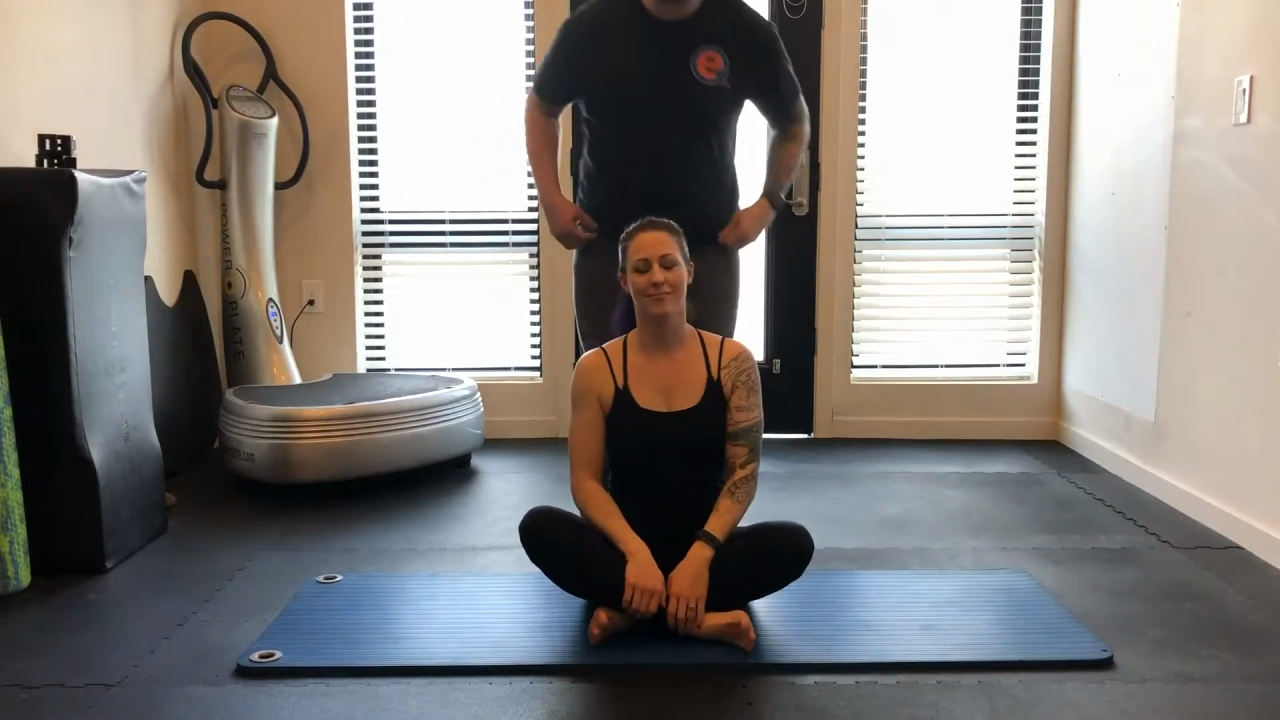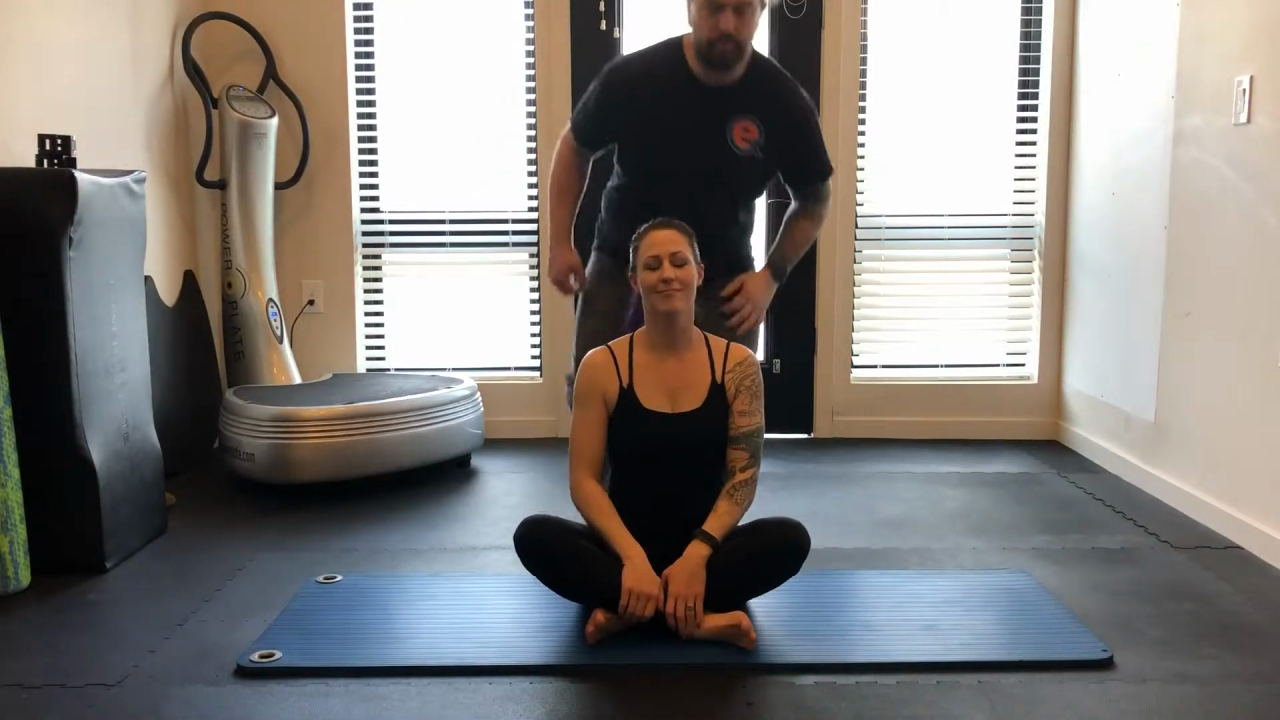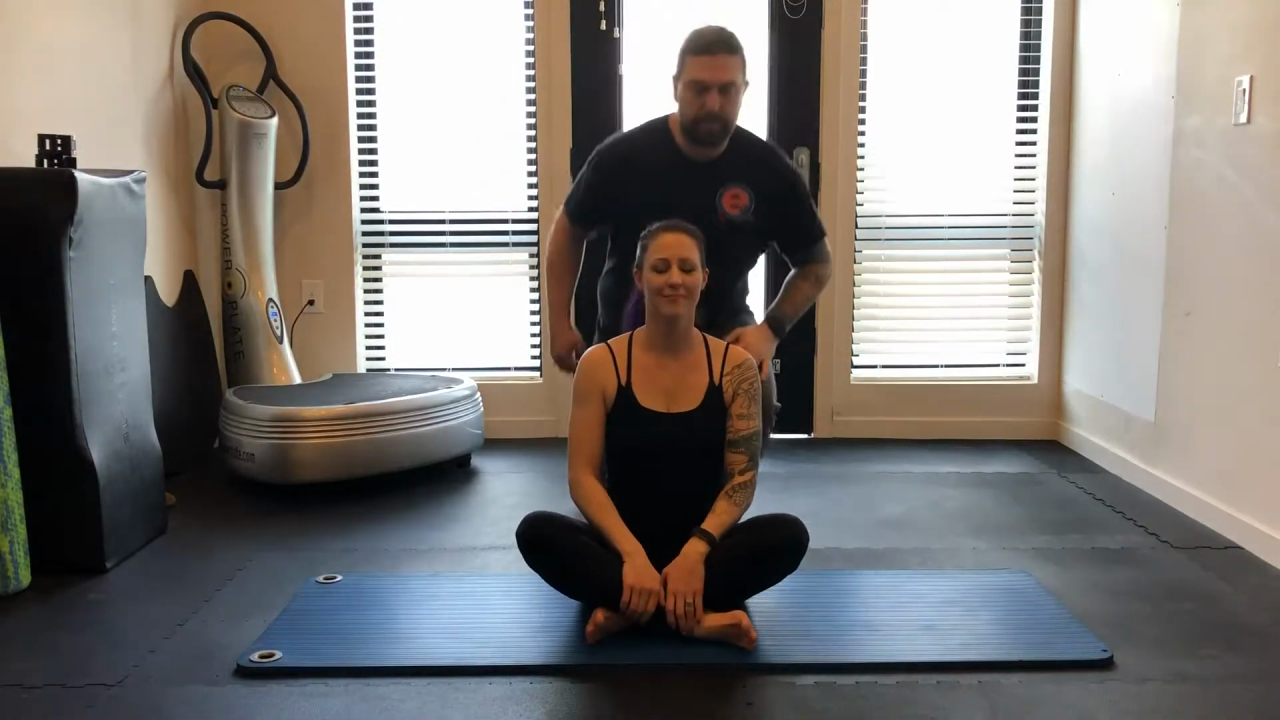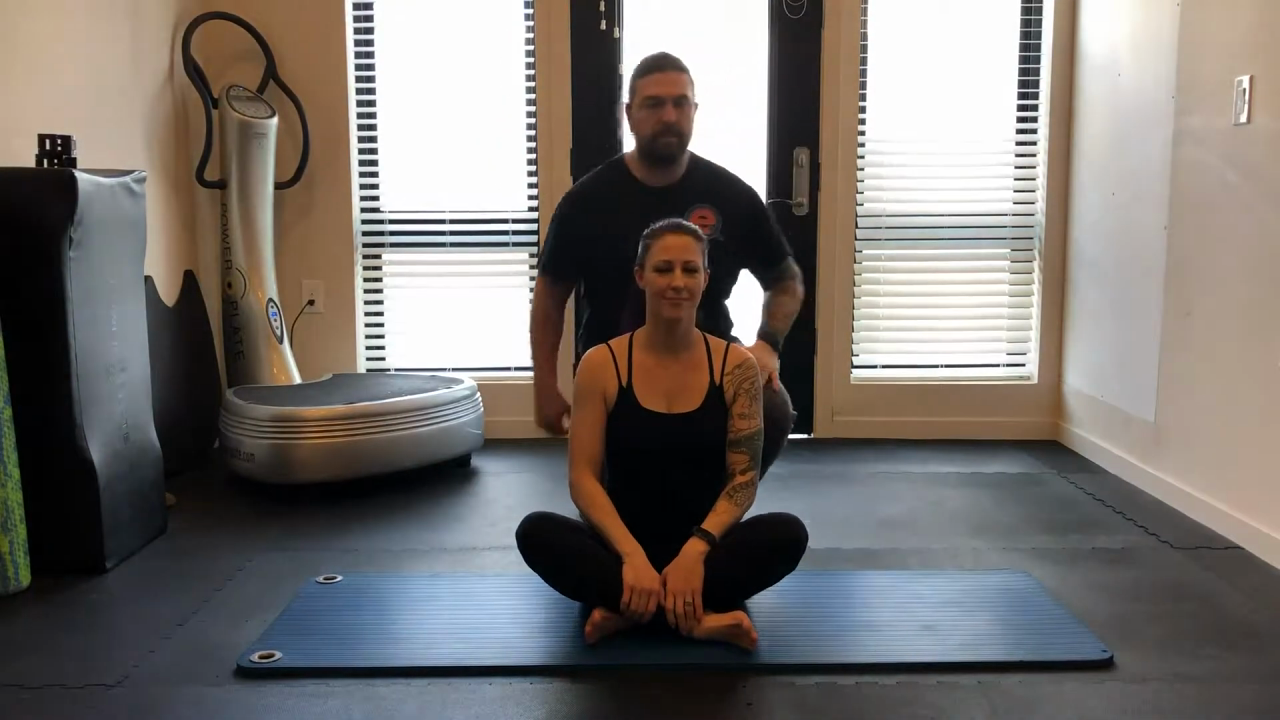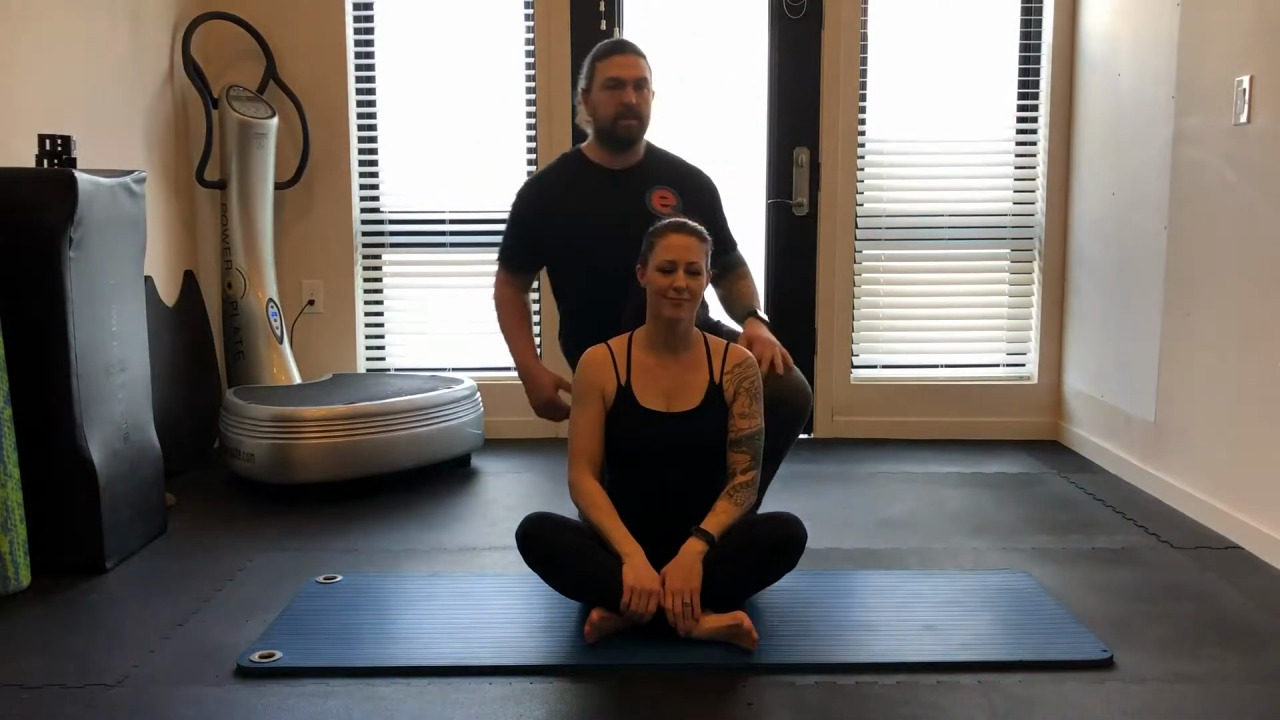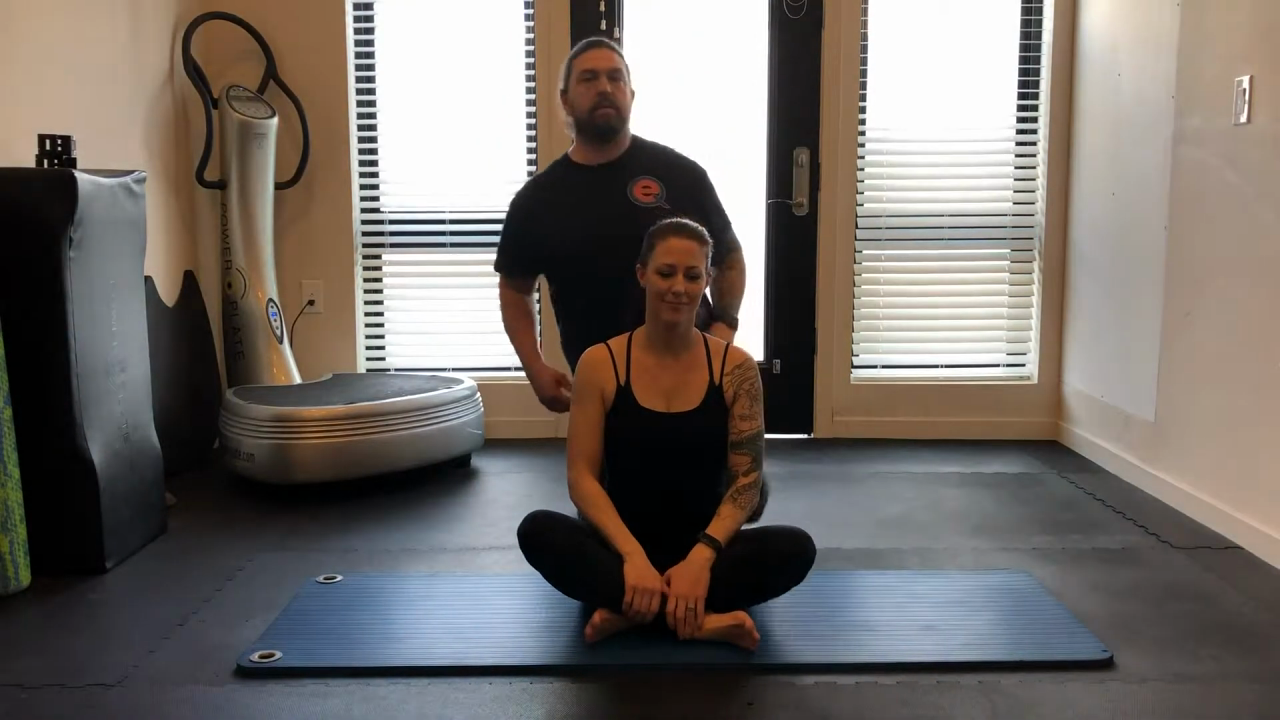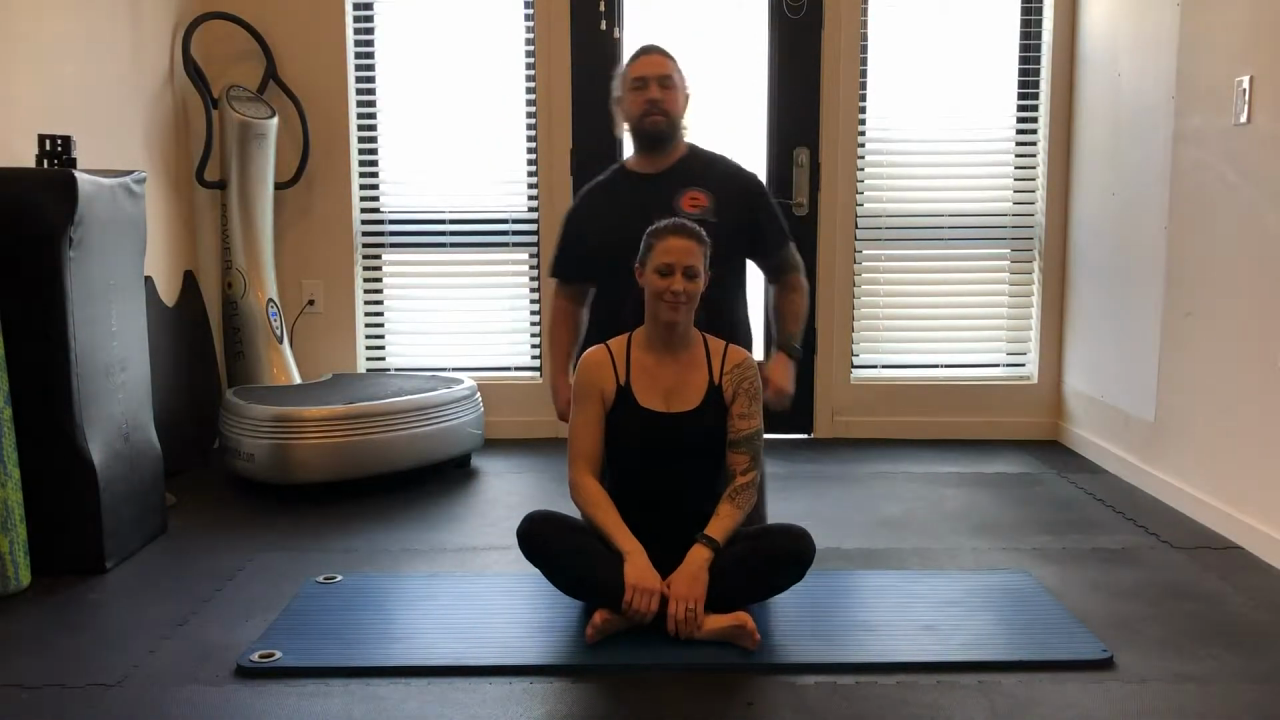
dt=0.3s
person 1, frame 1
left shoulder: (733, 361)
right shoulder: (597, 368)
left elbow: (744, 473)
right elbow: (585, 482)
left wrist: (700, 555)
right wrist: (637, 554)
left hip: (706, 548)
right hip: (627, 548)
left knee: (794, 543)
right knee: (539, 526)
left ankle: (633, 609)
right ankle: (701, 618)
person 1, frame 2
left shoulder: (737, 364)
right shoulder: (601, 366)
left elbow: (744, 475)
right elbow: (584, 480)
left wrist: (698, 553)
right wrist: (633, 558)
left hip: (705, 547)
right hip: (625, 548)
left knee: (790, 538)
right knee: (534, 536)
left ankle: (629, 610)
right ankle: (699, 618)
person 1, frame 3
left shoulder: (735, 366)
right shoulder: (600, 364)
left elbow: (742, 479)
right elbow: (582, 477)
left wrist: (696, 550)
right wrist: (633, 555)
left hip: (704, 550)
right hip: (623, 548)
left knee: (788, 534)
right knee: (536, 531)
left ankle: (629, 609)
right ankle: (699, 617)
person 1, frame 4
left shoulder: (737, 366)
right shoulder: (600, 365)
left elbow: (744, 478)
right elbow: (583, 478)
left wrist: (696, 549)
right wrist: (633, 556)
left hip: (705, 549)
right hip: (624, 547)
left knee: (788, 533)
right knee: (536, 532)
left ankle: (630, 609)
right ankle: (700, 618)
person 1, frame 5
left shoulder: (736, 366)
right shoulder: (600, 364)
left elbow: (745, 479)
right elbow: (583, 477)
left wrist: (694, 548)
right wrist: (632, 556)
left hip: (703, 549)
right hip: (624, 549)
left knee: (787, 533)
right knee: (536, 532)
left ankle: (631, 610)
right ankle: (699, 618)
person 1, frame 6
left shoulder: (736, 367)
right shoulder: (599, 364)
left elbow: (747, 480)
right elbow: (581, 477)
left wrist: (702, 556)
right wrist: (633, 555)
left hip: (705, 549)
right hip: (623, 549)
left knee: (795, 548)
right knee: (537, 531)
left ankle: (630, 610)
right ankle: (701, 618)
person 1, frame 7
left shoulder: (736, 366)
right shoulder: (599, 365)
left elbow: (745, 480)
right elbow: (583, 477)
left wrist: (699, 558)
right wrist: (634, 554)
left hip: (706, 549)
right hip: (625, 549)
left knee: (794, 545)
right knee: (537, 529)
left ankle: (631, 610)
right ankle: (702, 619)
person 2, frame 1
left shoulder: (747, 32)
left elbow: (793, 122)
right elbow: (541, 109)
left wrist: (768, 202)
right wrist: (551, 196)
left hip: (707, 241)
right hip: (607, 237)
person 2, frame 2
left shoulder: (783, 101)
right shoulder: (631, 77)
left elbow: (813, 201)
right elbow: (574, 146)
left wrist: (771, 275)
right wrist: (559, 243)
left hip: (720, 279)
right hip: (622, 264)
person 2, frame 3
left shoulder: (769, 171)
right shoulder: (621, 159)
left elbow: (816, 264)
right elbow: (569, 230)
left wrist: (771, 329)
right wrist: (560, 324)
left hip: (720, 327)
right hip: (628, 335)
person 2, frame 4
left shoulder: (731, 196)
right shoulder: (587, 201)
left elbow: (786, 281)
right elbow: (550, 292)
left wrist: (767, 344)
right wrist: (546, 388)
left knee: (772, 411)
person 2, frame 5
left shoulder: (689, 183)
right shoulder: (546, 192)
left elbow: (730, 271)
right elbow: (511, 285)
left wrist: (754, 322)
right wrist: (531, 372)
left knee: (789, 394)
person 2, frame 6
left shoulder: (677, 173)
right shoulder: (537, 200)
left elbow: (728, 254)
right elbow: (514, 287)
left wrist: (724, 325)
right wrist: (535, 368)
person 2, frame 7
left shoulder: (734, 186)
right shoulder: (593, 203)
left elbow: (788, 274)
right elbow: (569, 295)
left wrist: (784, 352)
right wrist: (560, 378)
